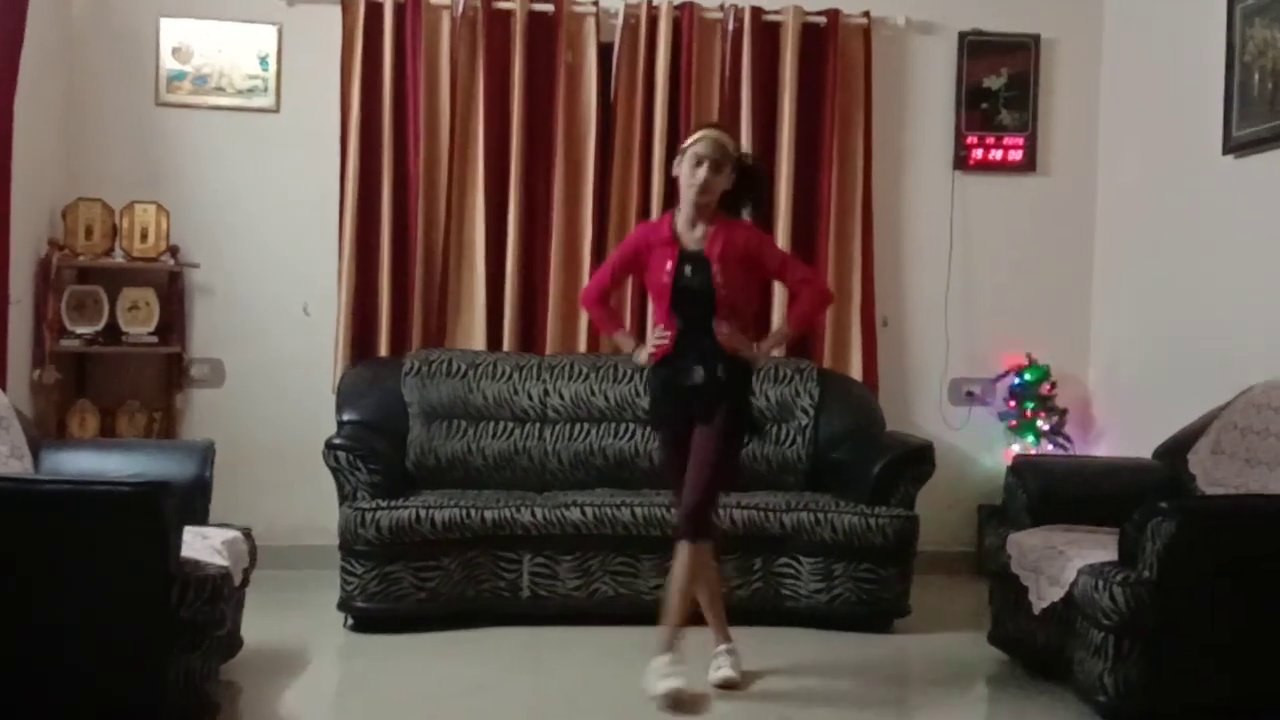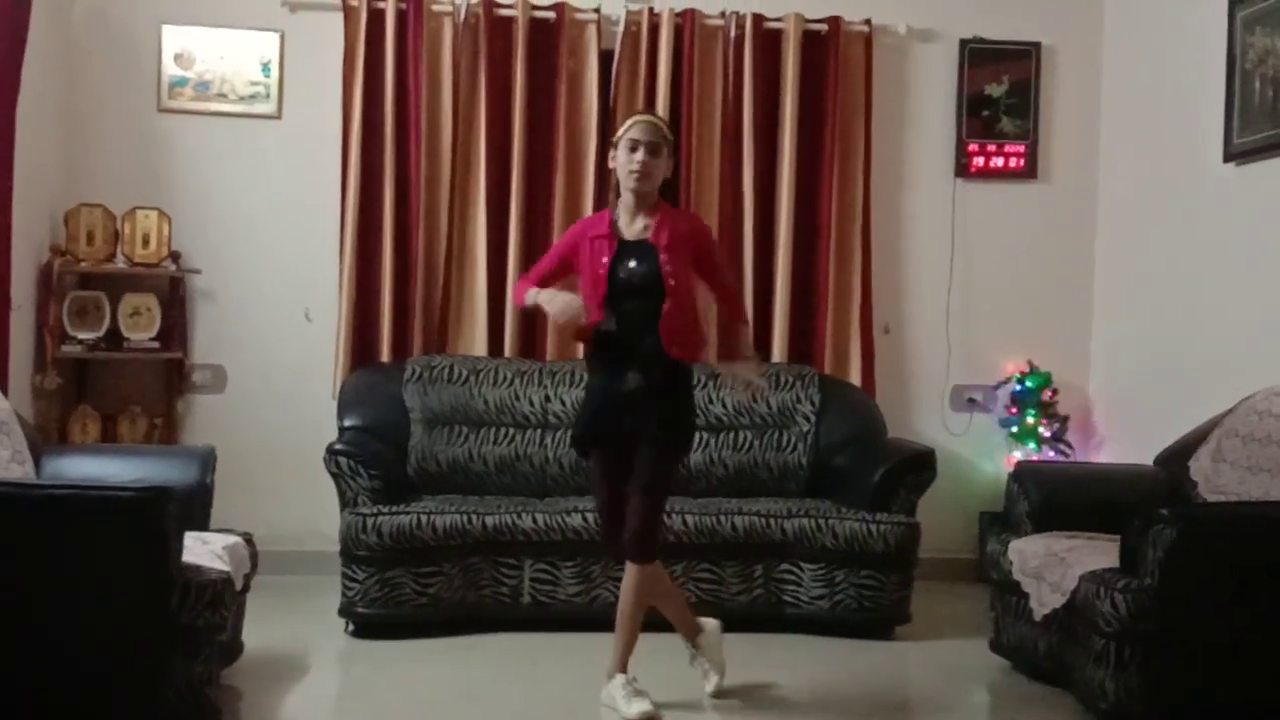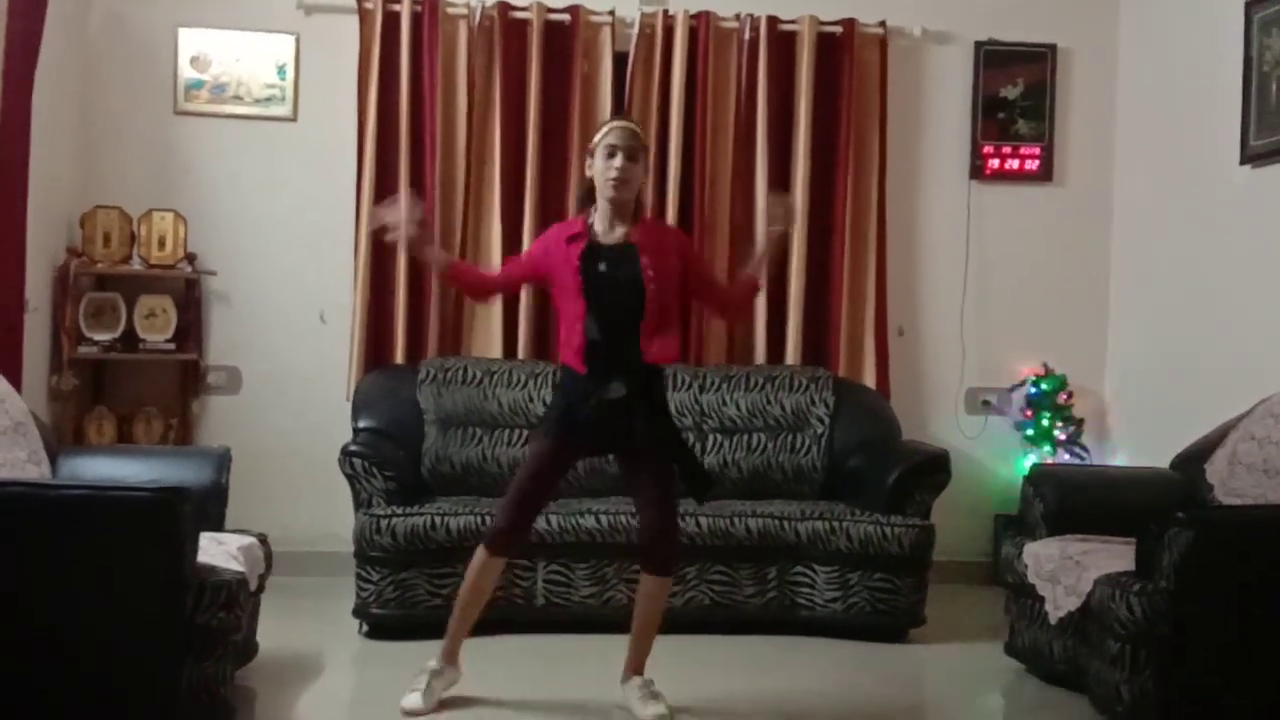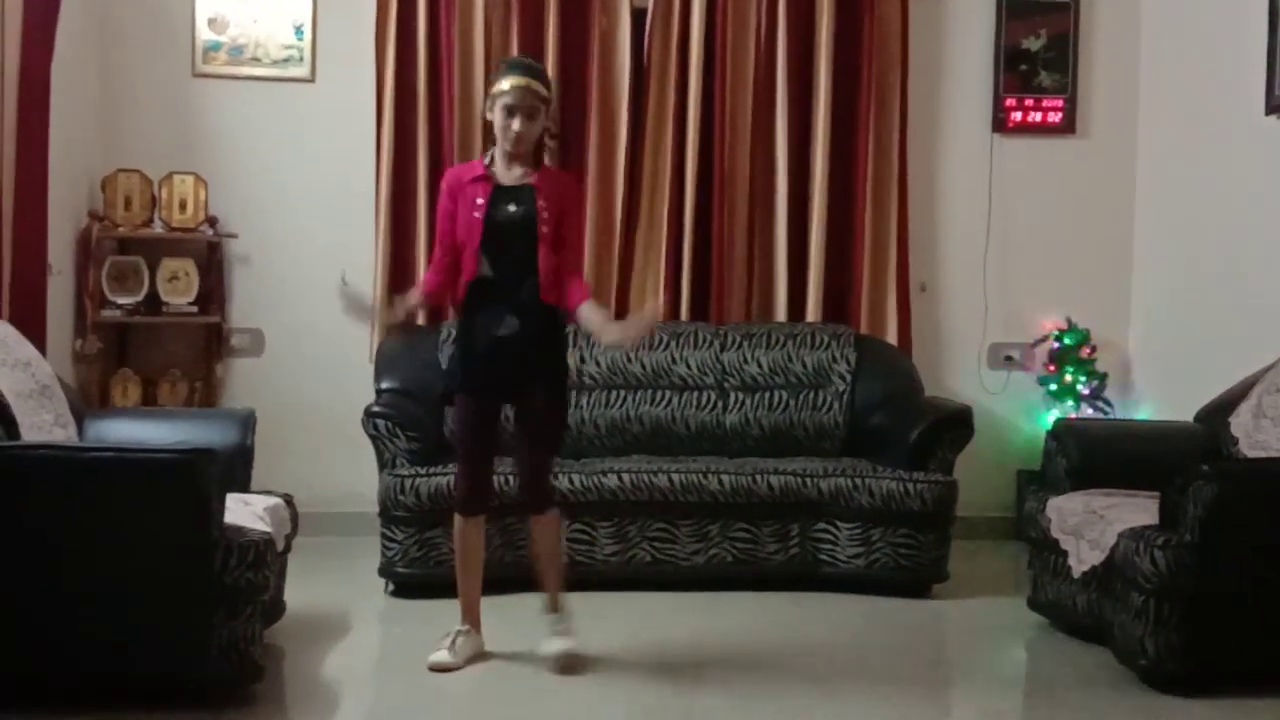
dt=0.7s
person 1, frame 1
left shoulder: (744, 238)
right shoulder: (649, 237)
left elbow: (814, 291)
right elbow: (595, 295)
left wrist: (764, 347)
right wrist: (634, 348)
left hip: (723, 385)
right hip: (672, 383)
left knee: (693, 514)
right knee: (692, 514)
left ankle: (665, 654)
right ankle: (722, 643)
person 1, frame 2
left shoulder: (688, 231)
right shoulder: (585, 233)
left elbow: (728, 296)
right elbow: (528, 286)
left wrist: (740, 361)
right wrist: (554, 300)
left hip: (664, 392)
right hip: (606, 391)
left knee: (640, 533)
right knee: (620, 534)
right ankle: (696, 630)
person 1, frame 3
left shoulder: (667, 243)
right shoulder: (561, 242)
left elbow: (731, 306)
right elbow: (487, 285)
left wrist: (767, 250)
right wrist: (425, 247)
left hip: (643, 404)
right hip: (578, 396)
left knee: (661, 543)
right knee: (505, 528)
right ankle: (446, 663)
person 1, frame 4
left shoulder: (560, 187)
right shoulder: (458, 183)
left elbow: (570, 276)
right elbow: (443, 273)
left wrist: (605, 325)
right wrist: (397, 307)
left hip: (539, 343)
right hip: (476, 340)
left knee: (535, 481)
right knee: (469, 485)
left ankle: (555, 611)
right ankle: (468, 626)
